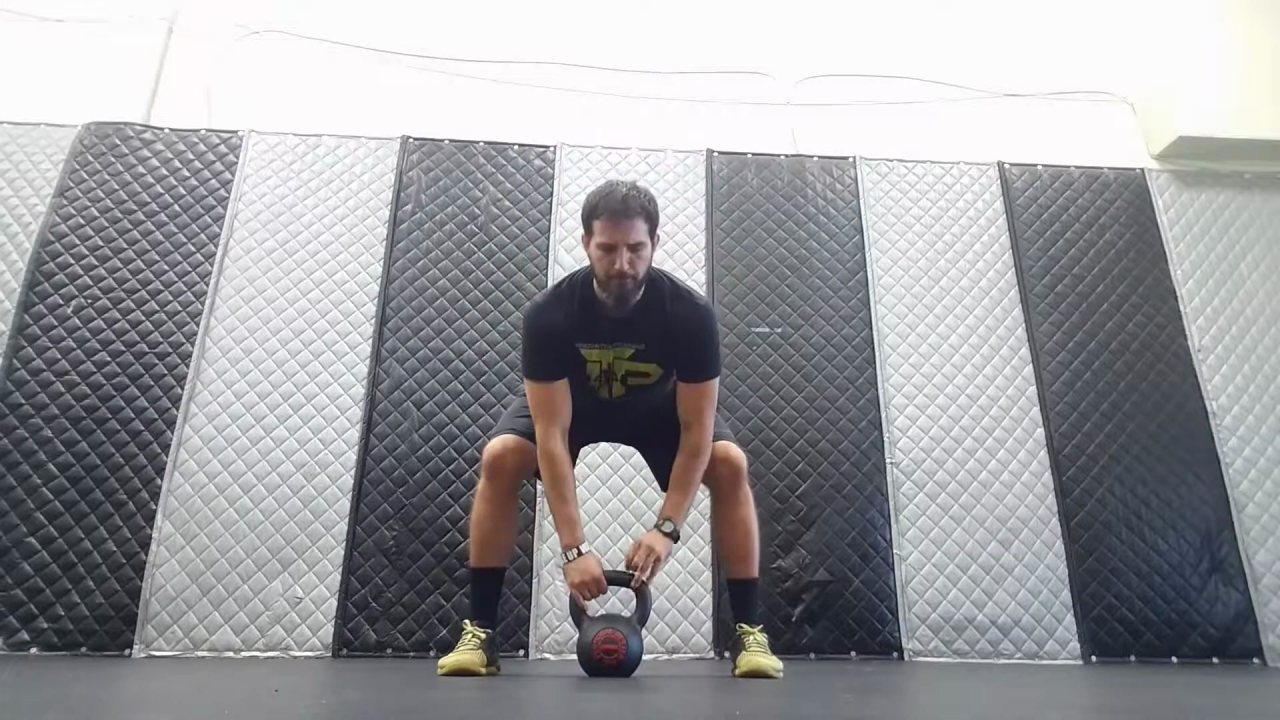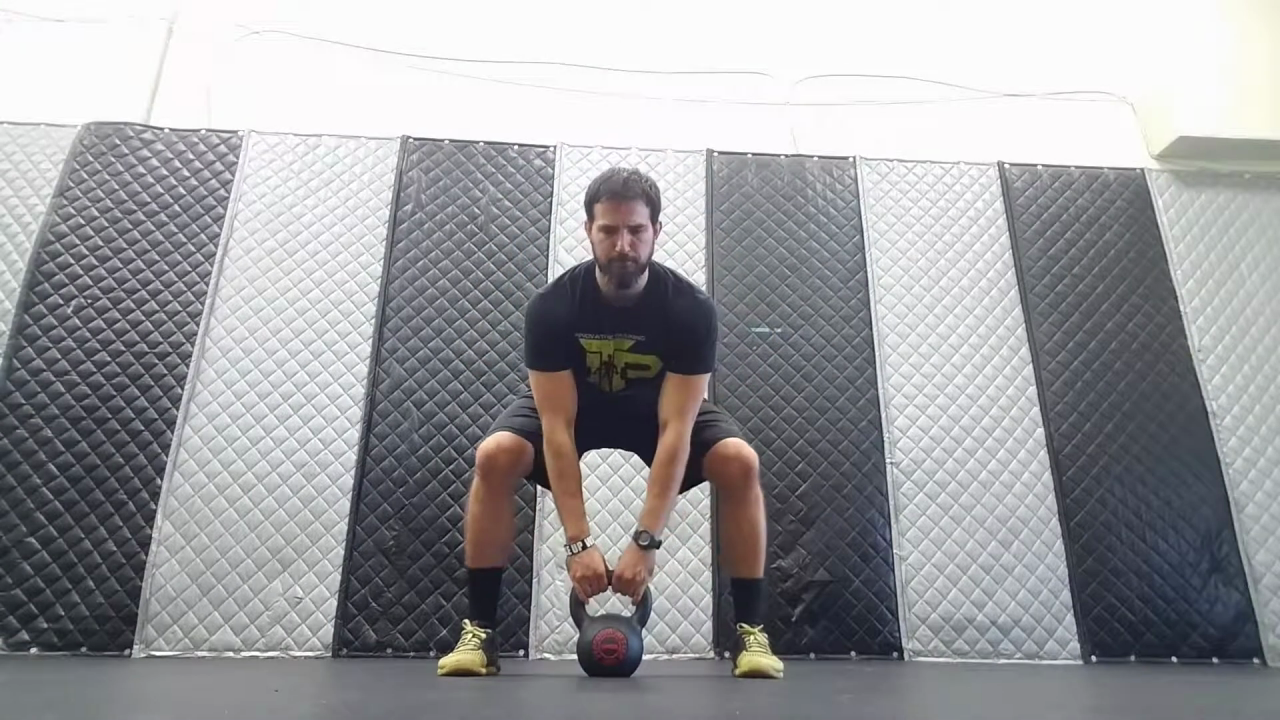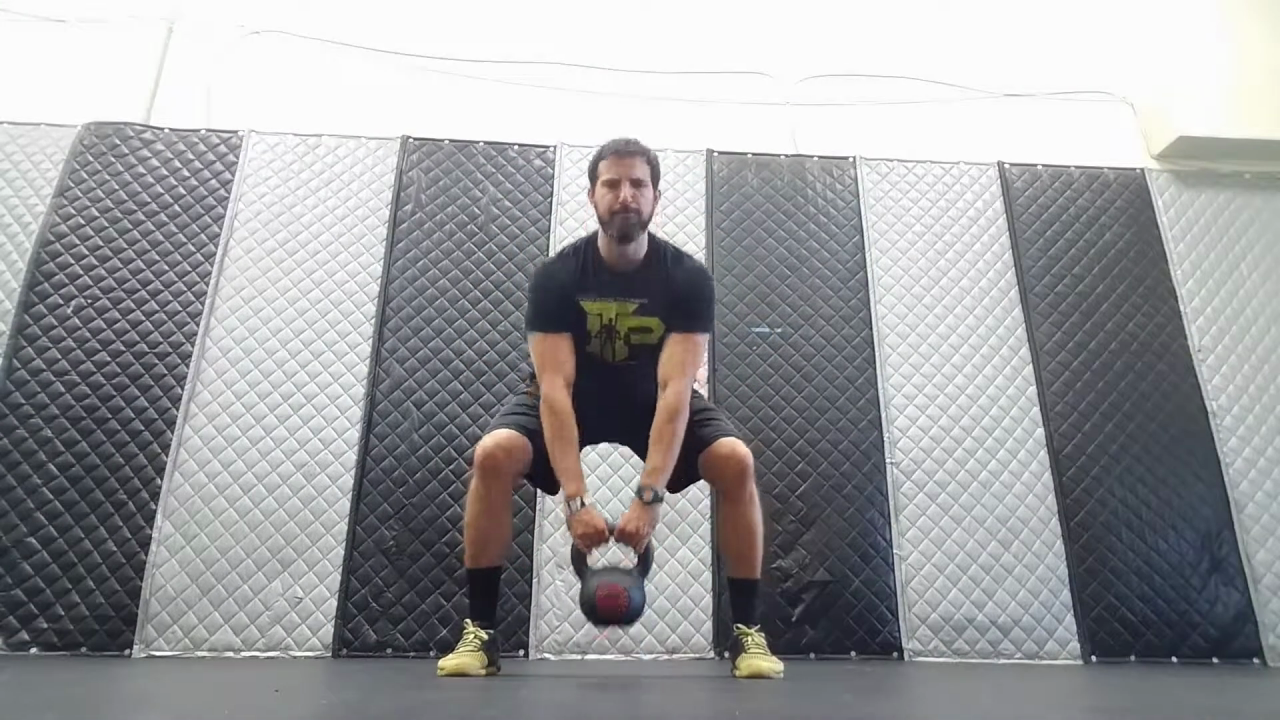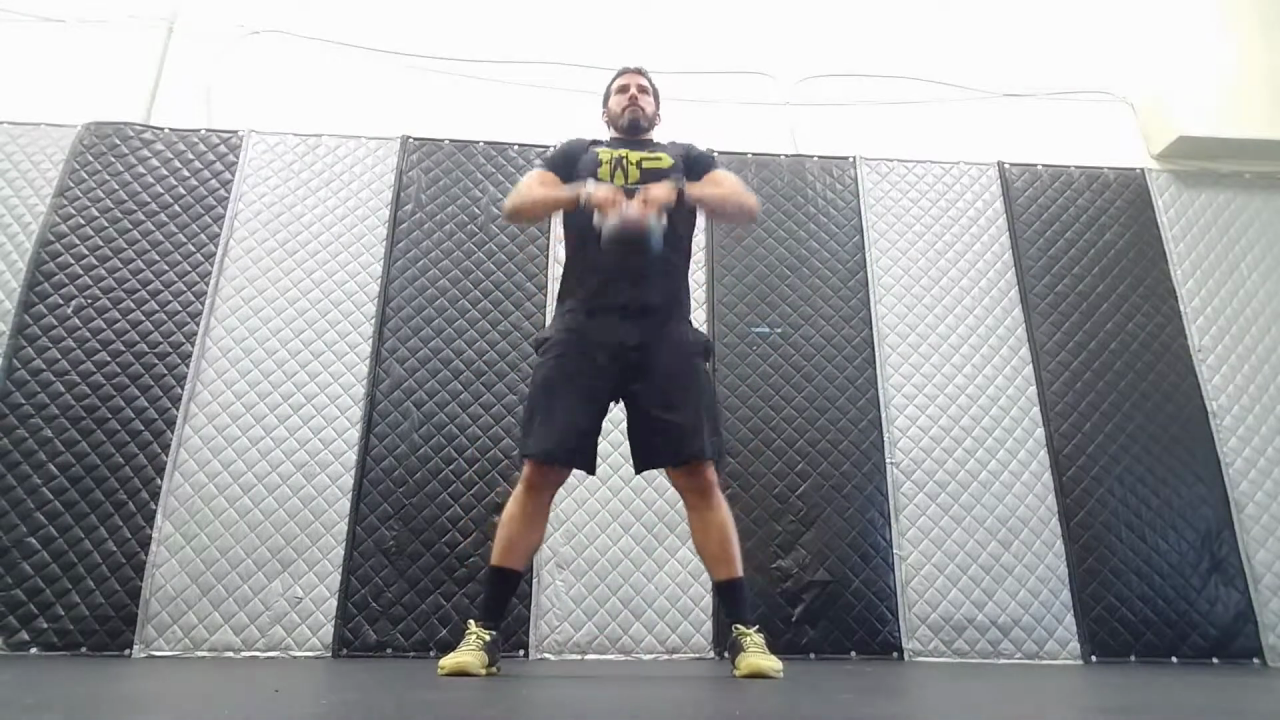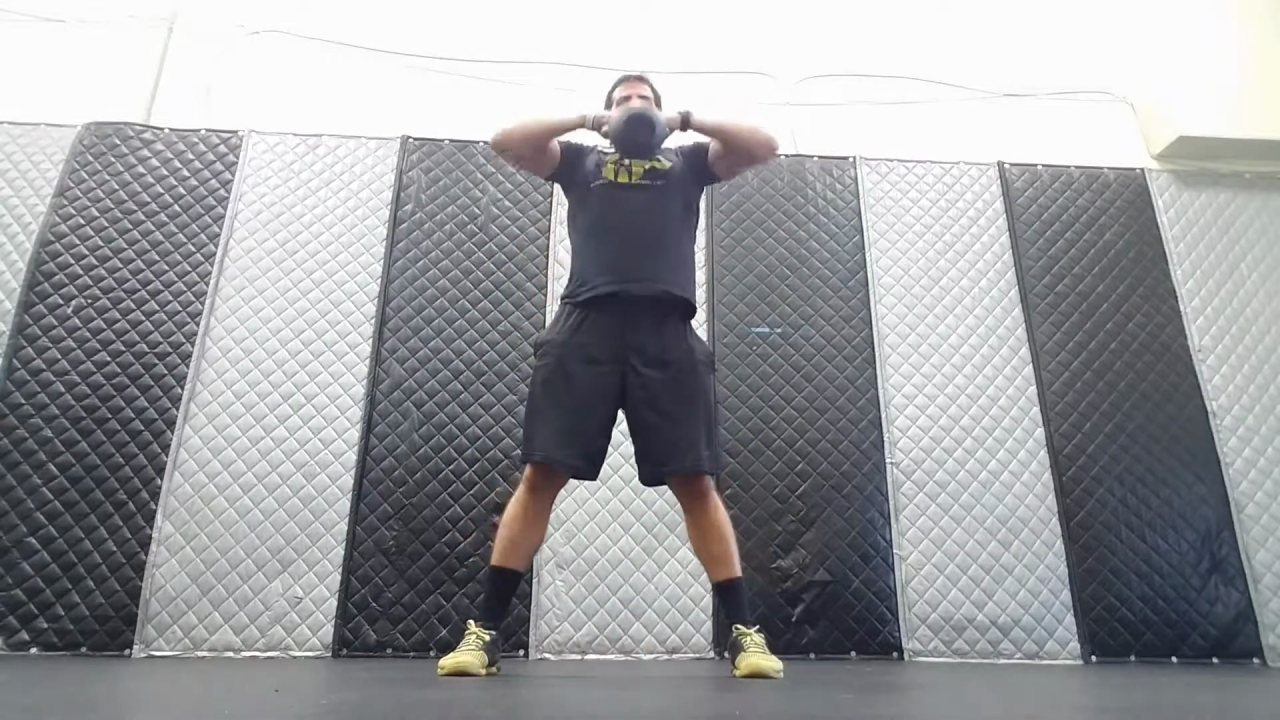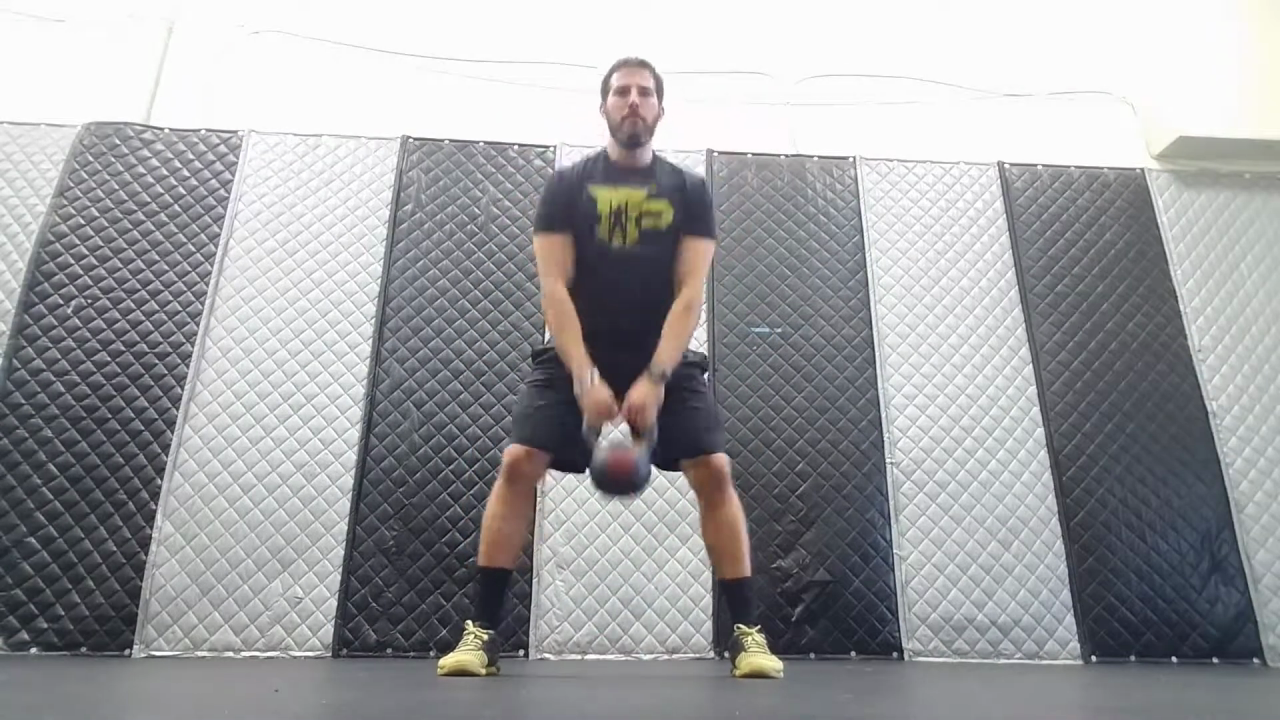
dt=0.4s
person 1, frame 1
left shoulder: (690, 315)
right shoulder: (549, 314)
left elbow: (696, 431)
right elbow: (552, 438)
left wrist: (667, 527)
right wrist: (573, 548)
left hip: (656, 406)
right hip: (566, 404)
left knee: (730, 464)
right knee: (500, 458)
left ankle: (748, 631)
right ankle: (480, 631)
person 1, frame 2
left shoulder: (691, 309)
right shoulder: (551, 307)
left elbow: (675, 430)
right elbow: (558, 429)
left wrist: (645, 541)
right wrist: (578, 542)
left hip: (657, 409)
right hip: (571, 405)
left knee: (740, 462)
right knee: (495, 456)
left ankle: (749, 631)
right ankle: (479, 631)
person 1, frame 3
left shoulder: (688, 278)
right shoulder: (556, 277)
left elbow: (675, 391)
right elbow: (555, 390)
left wrist: (648, 498)
right wrist: (576, 501)
left hip: (653, 397)
right hip: (575, 392)
left knee: (735, 462)
right knee: (494, 455)
left ankle: (747, 633)
right ankle: (480, 632)
person 1, frame 4
left shoulder: (686, 158)
right shoulder: (575, 155)
left elbow: (745, 204)
right elbow: (518, 203)
left wrist: (678, 191)
right wrist: (585, 191)
left hip: (666, 336)
right hip: (579, 332)
left knee: (700, 479)
right knee: (538, 475)
left ankle: (743, 632)
right ankle: (484, 631)
person 1, frame 5
left shoulder: (687, 161)
right shoulder: (580, 161)
left elbow: (763, 146)
right elbow: (504, 141)
left wrist: (685, 119)
right wrist: (586, 118)
left hip: (665, 330)
right hip: (585, 326)
left knee: (695, 483)
right knee: (541, 476)
left ankle: (743, 632)
right ankle: (483, 631)
person 1, frame 6
left shoulder: (688, 189)
right shoulder: (568, 184)
left elbow: (691, 296)
right elbow: (554, 291)
left wrist: (657, 378)
right wrist: (584, 377)
left hip: (662, 355)
right hip: (576, 352)
left knee: (713, 471)
right knee: (519, 464)
left ankle: (746, 631)
right ankle: (481, 631)
